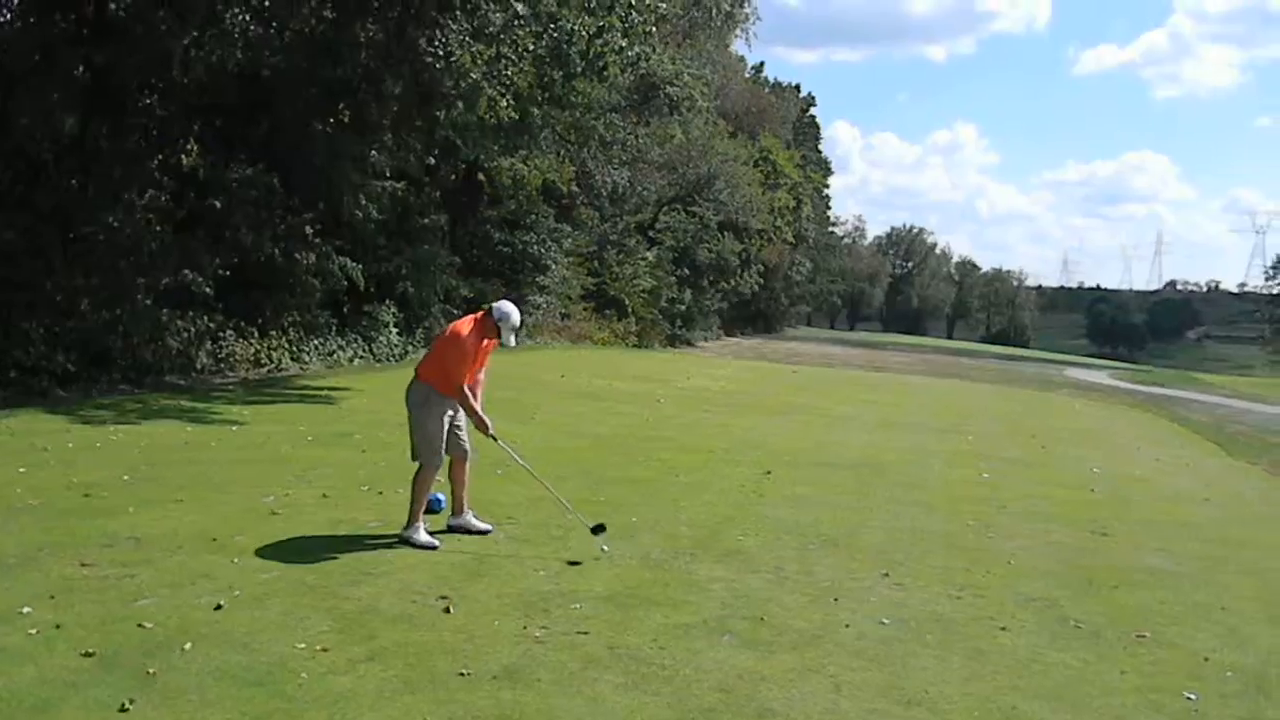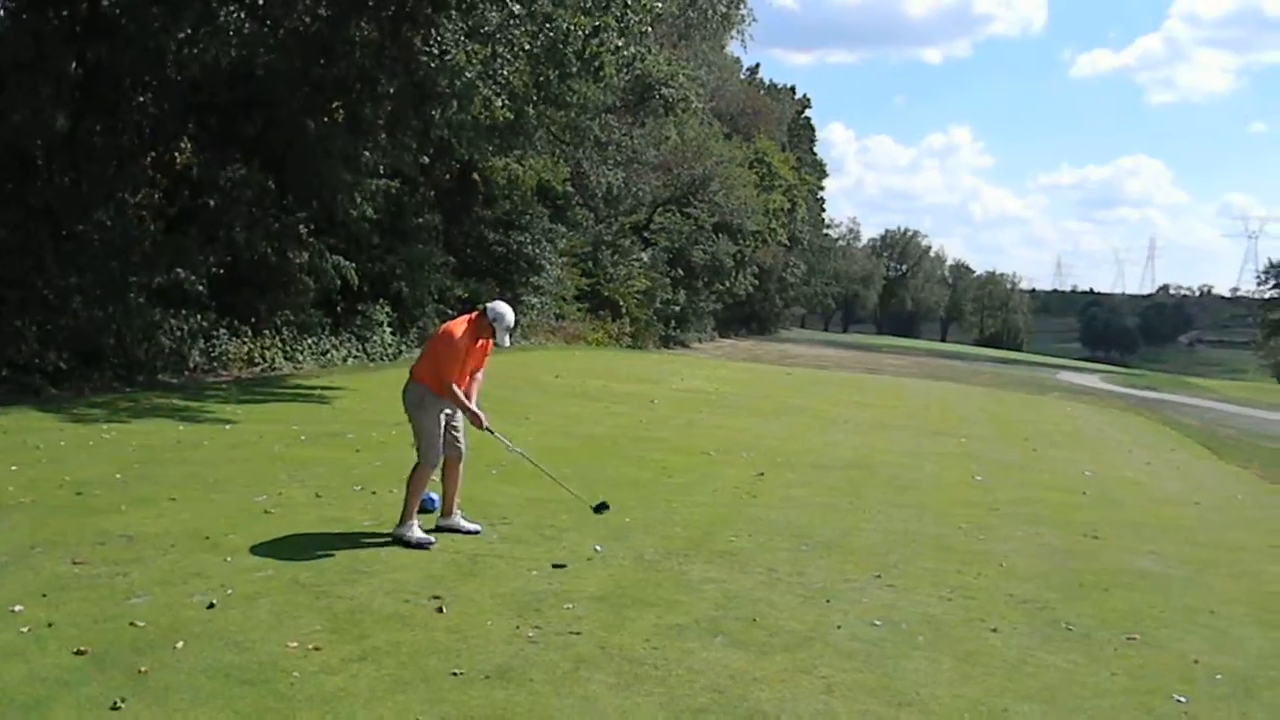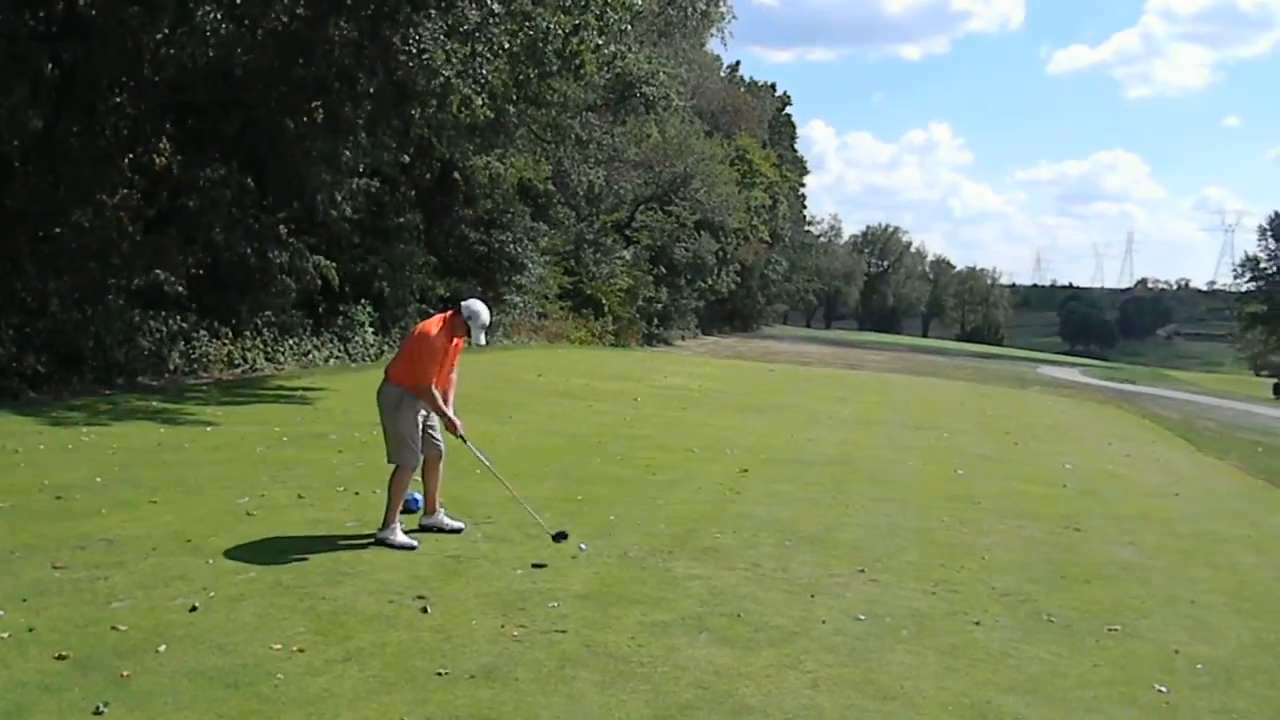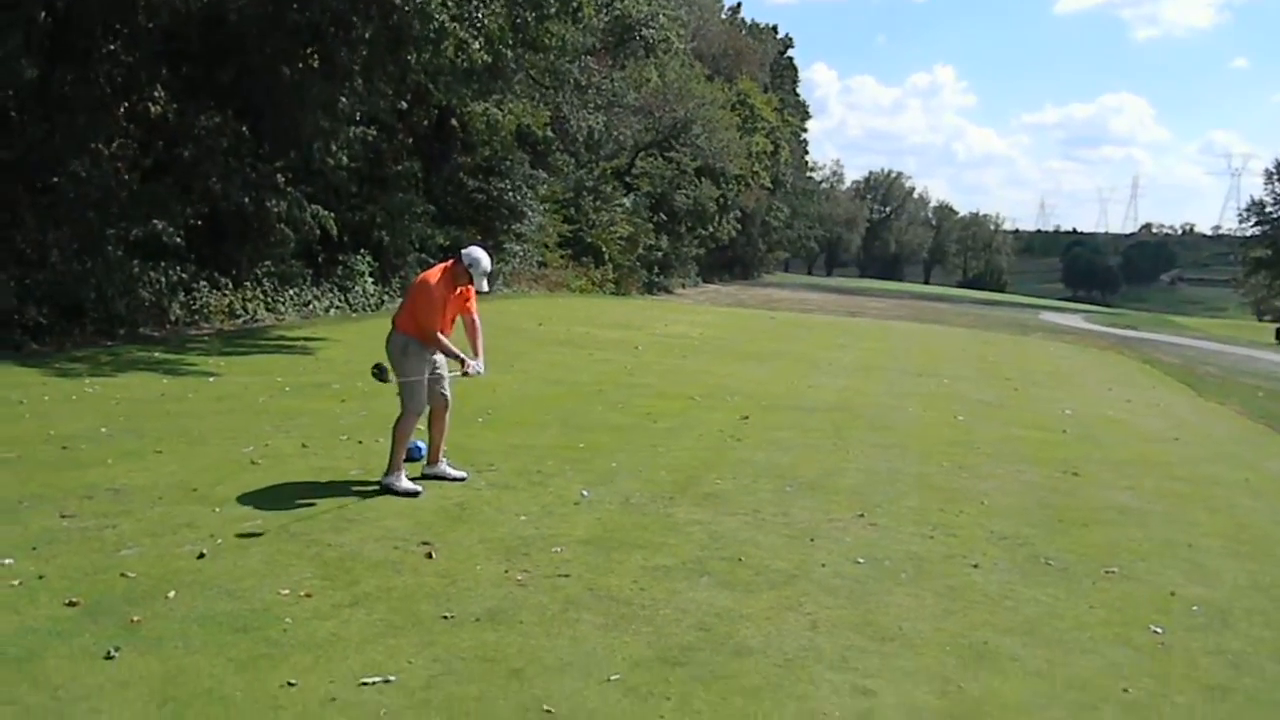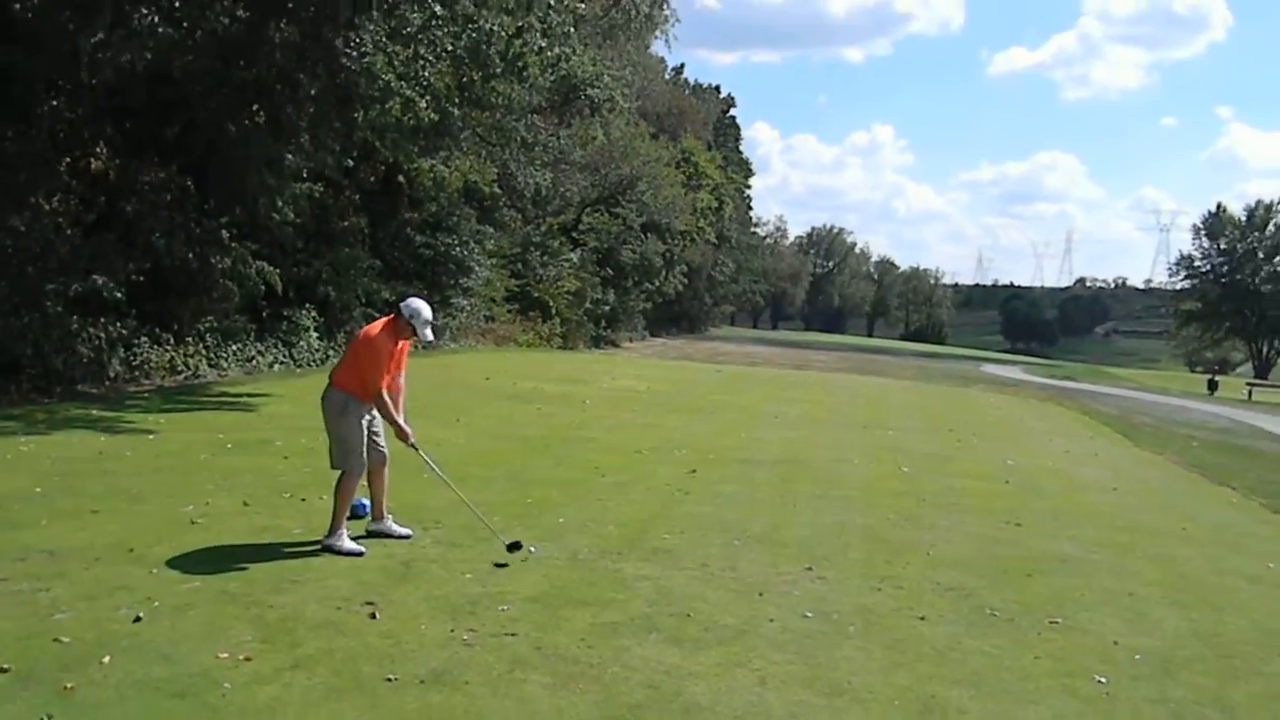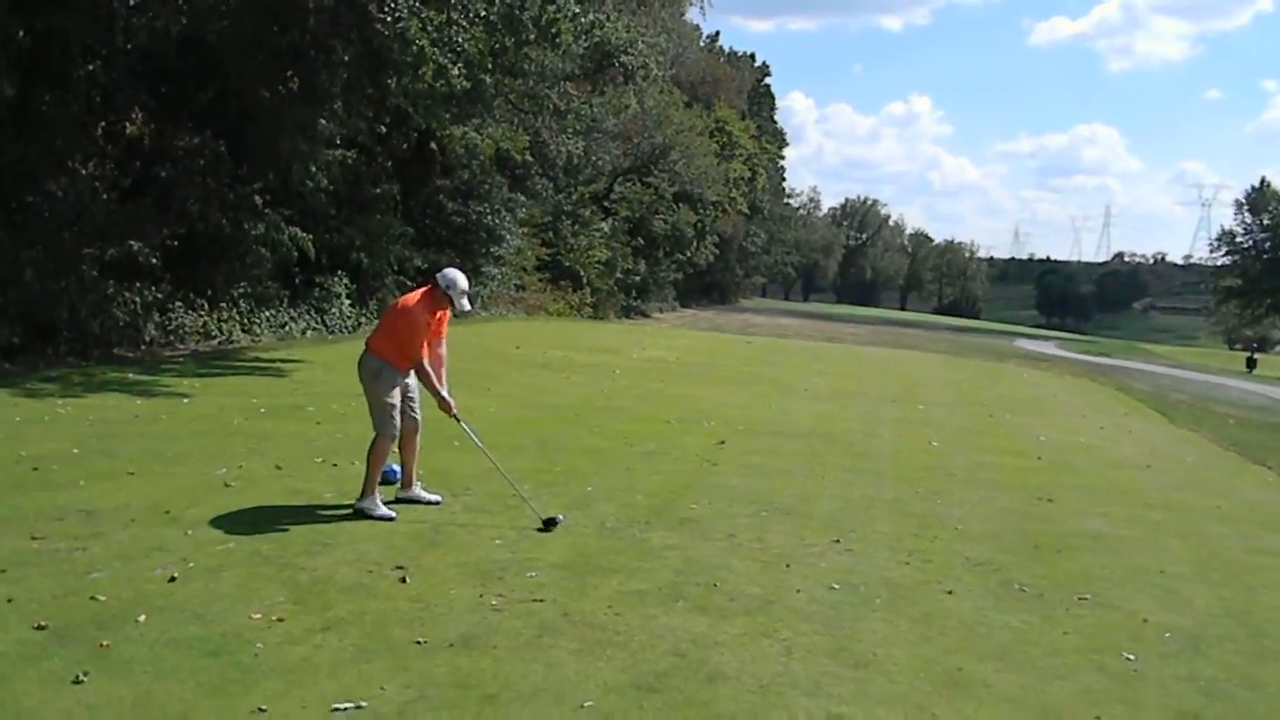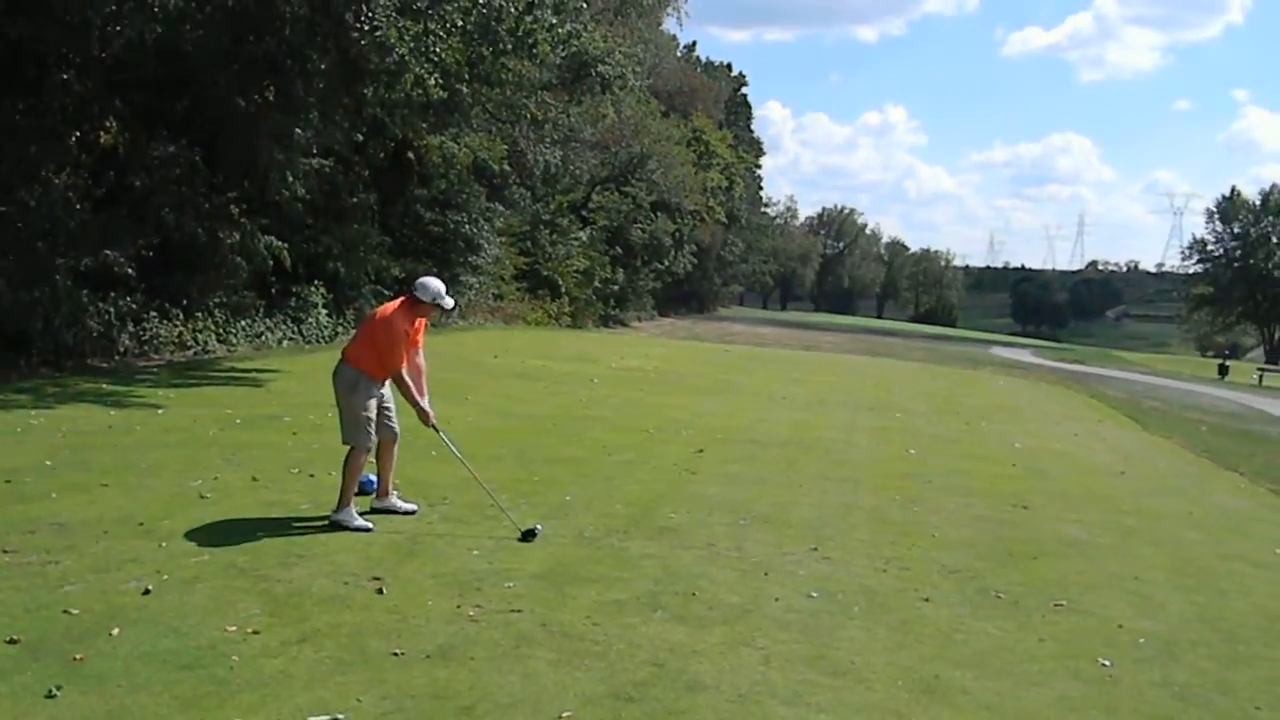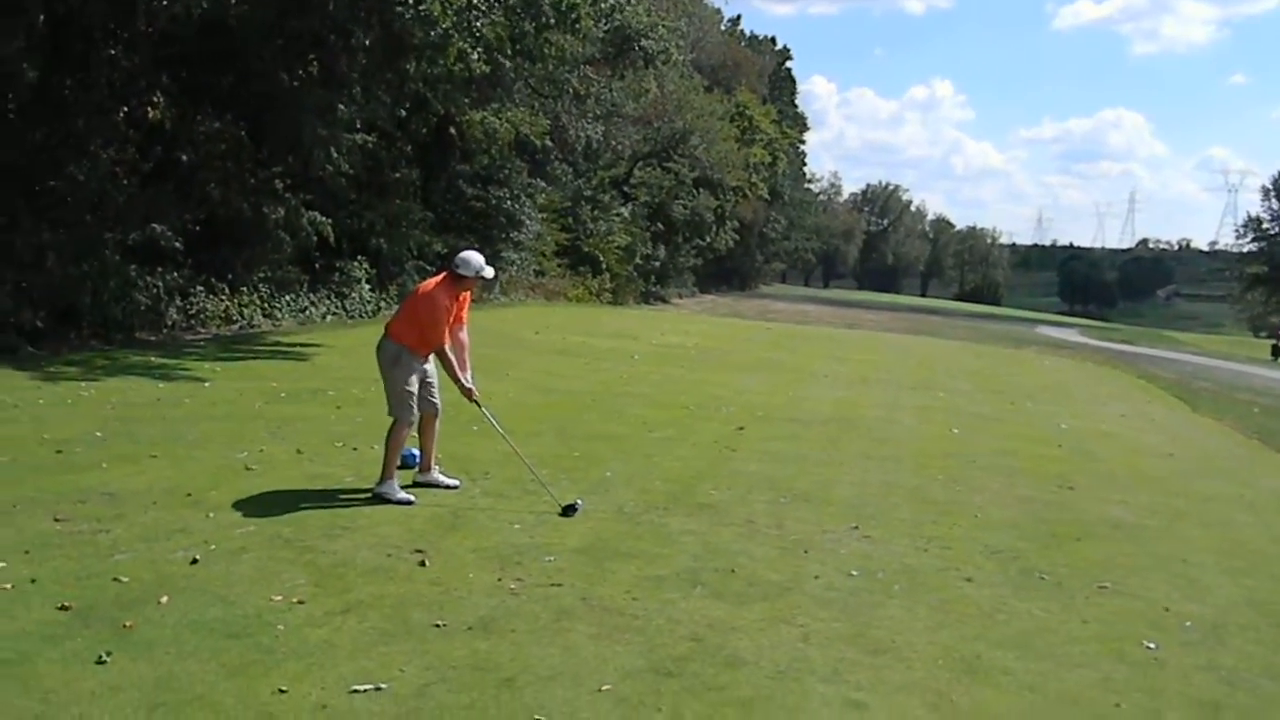
dt=0.4s
person 1, frame 1
left shoulder: (488, 336)
right shoulder: (462, 337)
left elbow: (478, 373)
right elbow: (460, 387)
left wrist: (478, 410)
right wrist: (478, 417)
left hip: (452, 397)
right hip: (428, 396)
left knee: (461, 454)
right knee: (432, 461)
left ankle: (460, 515)
right ankle: (413, 527)
person 1, frame 2
left shoulder: (484, 337)
right shoulder: (455, 336)
left elbow: (476, 371)
right elbow: (448, 384)
left wrist: (472, 405)
right wrist: (471, 411)
left hip: (448, 397)
right hip: (425, 395)
left knee: (455, 455)
right knee: (430, 459)
left ankle: (449, 516)
right ankle: (406, 524)
person 1, frame 3
left shoulder: (456, 333)
right shoulder: (431, 337)
left elbow: (450, 371)
right elbow: (426, 388)
left wrist: (449, 408)
right wrist: (447, 417)
left hip: (421, 397)
right hip: (400, 396)
left knee: (435, 453)
right knee: (409, 461)
left ankle: (432, 514)
right ankle: (389, 528)
person 1, frame 4
left shoulder: (464, 284)
right shoulder: (431, 285)
left elbow: (472, 319)
right elbow: (432, 334)
left wrist: (478, 357)
right wrist: (461, 358)
left hip: (432, 346)
right hip: (408, 344)
left knee: (442, 403)
right knee: (414, 407)
left ankle: (435, 464)
right ankle: (394, 474)
person 1, frame 5
left shoulder: (402, 338)
right shoulder: (376, 340)
left elbow: (397, 378)
right elbow: (378, 392)
left wrist: (400, 418)
right wrist: (397, 426)
left hip: (366, 402)
right hip: (345, 401)
left knee: (379, 459)
right knee: (354, 466)
left ankle: (379, 520)
right ankle: (336, 535)
person 1, frame 6
left shoulder: (440, 308)
right shoulder: (413, 310)
left elbow: (438, 347)
right elbow: (421, 363)
left wrist: (443, 388)
right wrist: (440, 397)
left hip: (402, 368)
right hip: (380, 367)
left knee: (412, 426)
right knee: (389, 431)
left ankle: (409, 487)
right ankle: (367, 498)
person 1, frame 7
left shoulder: (418, 316)
right shoulder: (393, 321)
left elbow: (416, 356)
right elbow: (399, 374)
left wrist: (424, 399)
right wrist: (419, 407)
left hip: (377, 378)
right hip: (355, 378)
left knee: (390, 435)
right knee: (363, 443)
left ankle: (384, 497)
right ankle: (343, 510)
person 1, frame 8
left shoulder: (461, 293)
right shoulder: (435, 297)
left elbow: (459, 332)
right elbow: (442, 348)
left wrist: (467, 374)
right wrist: (460, 383)
left hip: (420, 353)
right hip: (398, 352)
left knee: (431, 411)
right knee: (406, 416)
left ankle: (427, 471)
right ankle: (386, 483)
